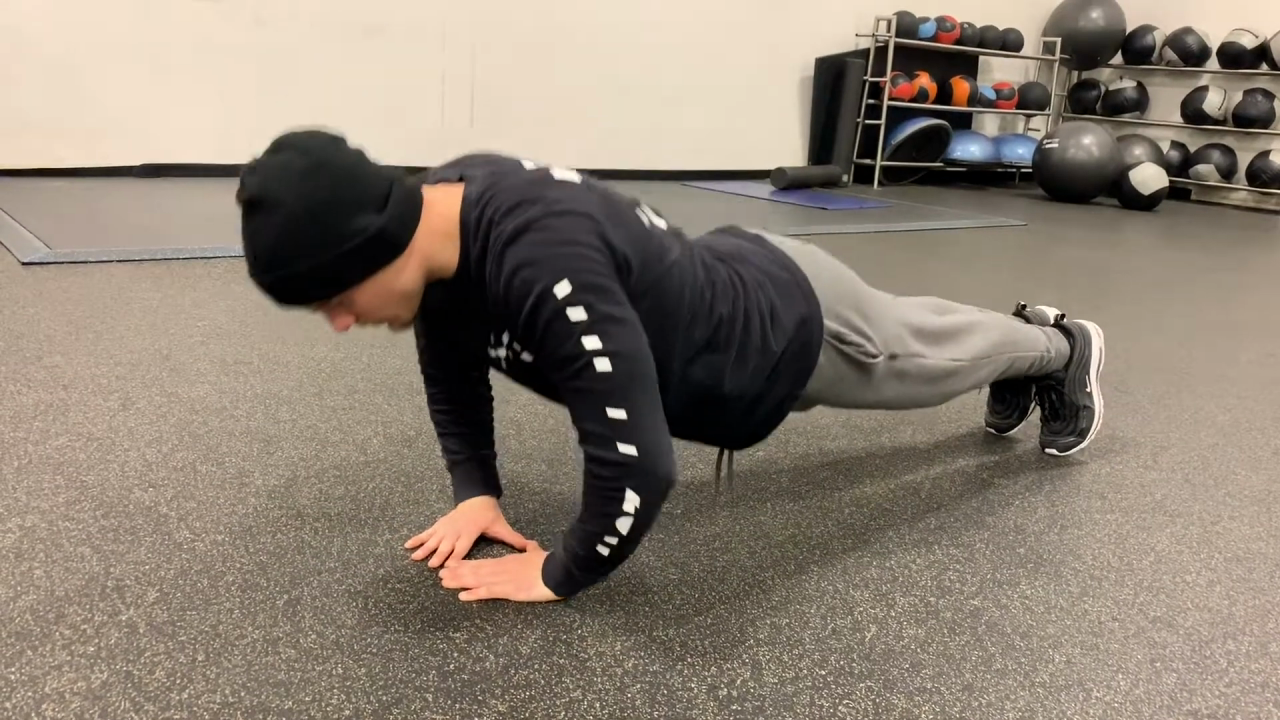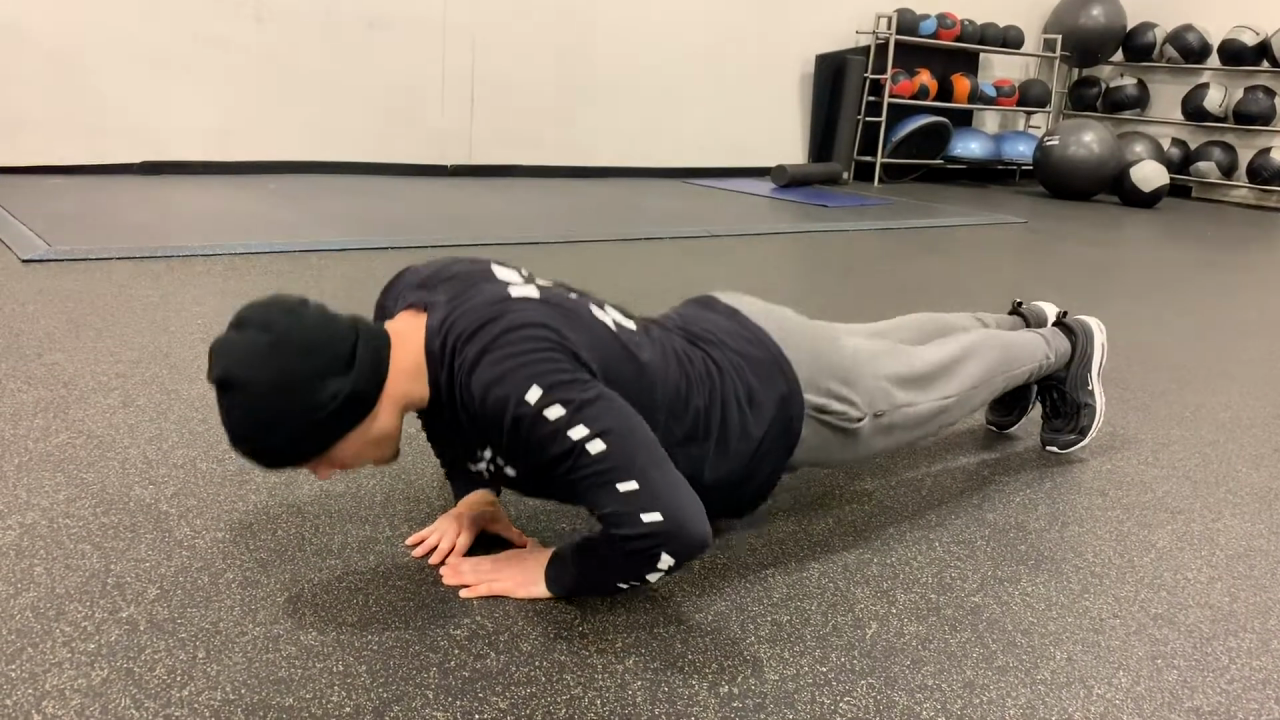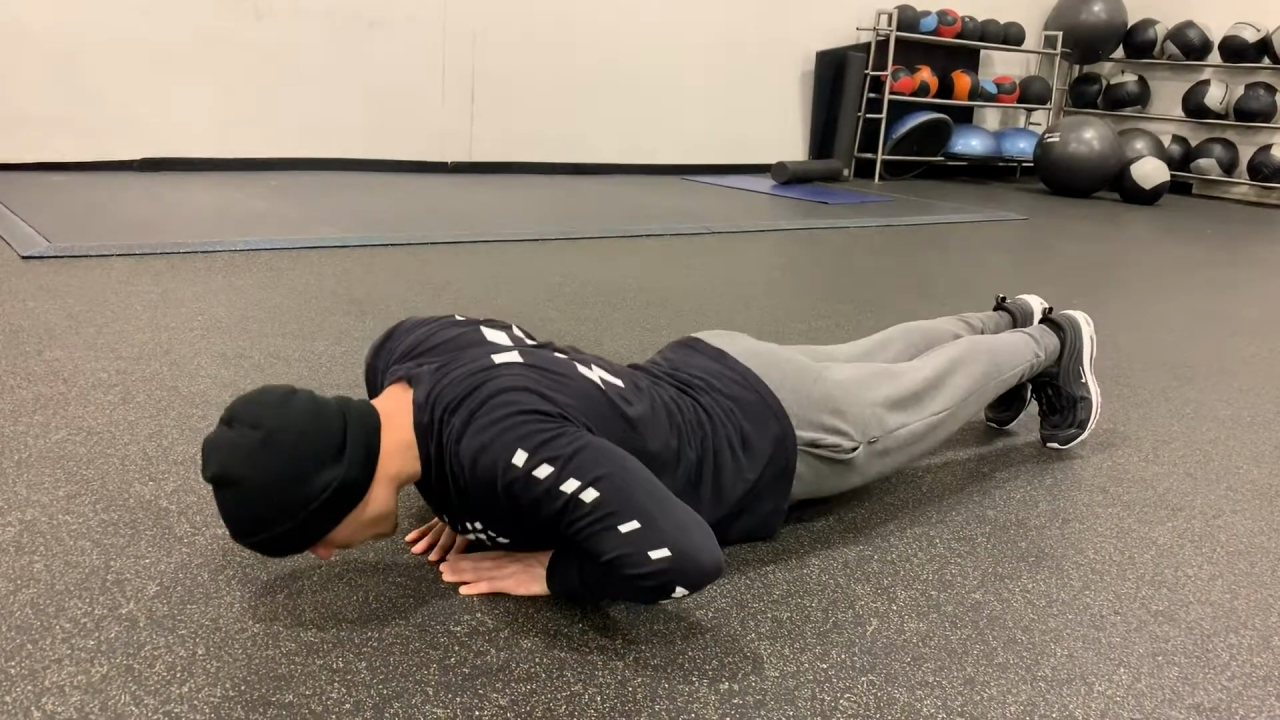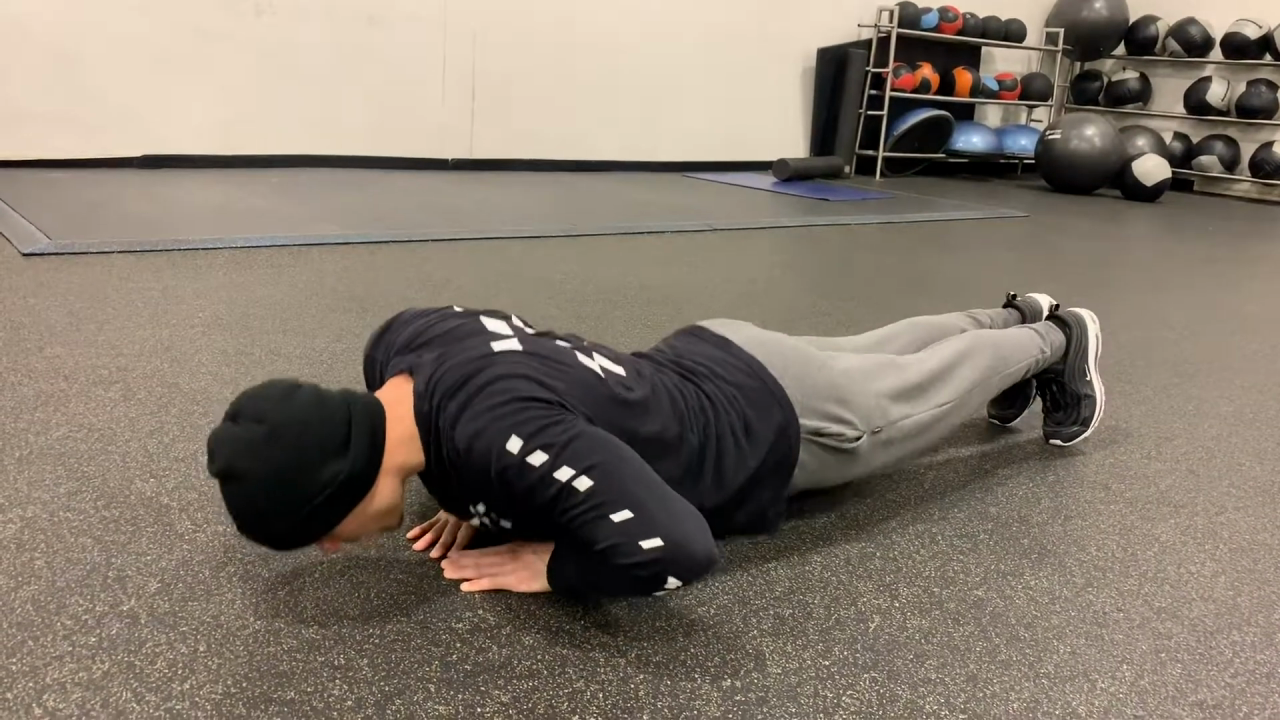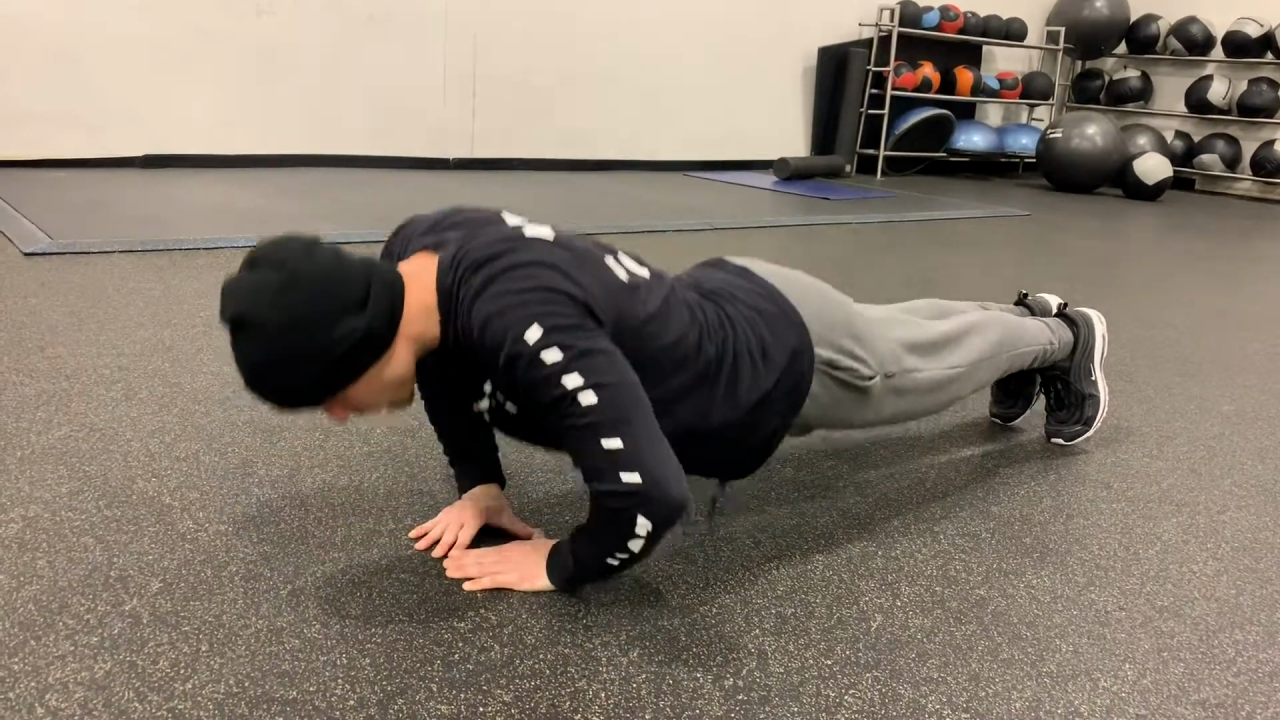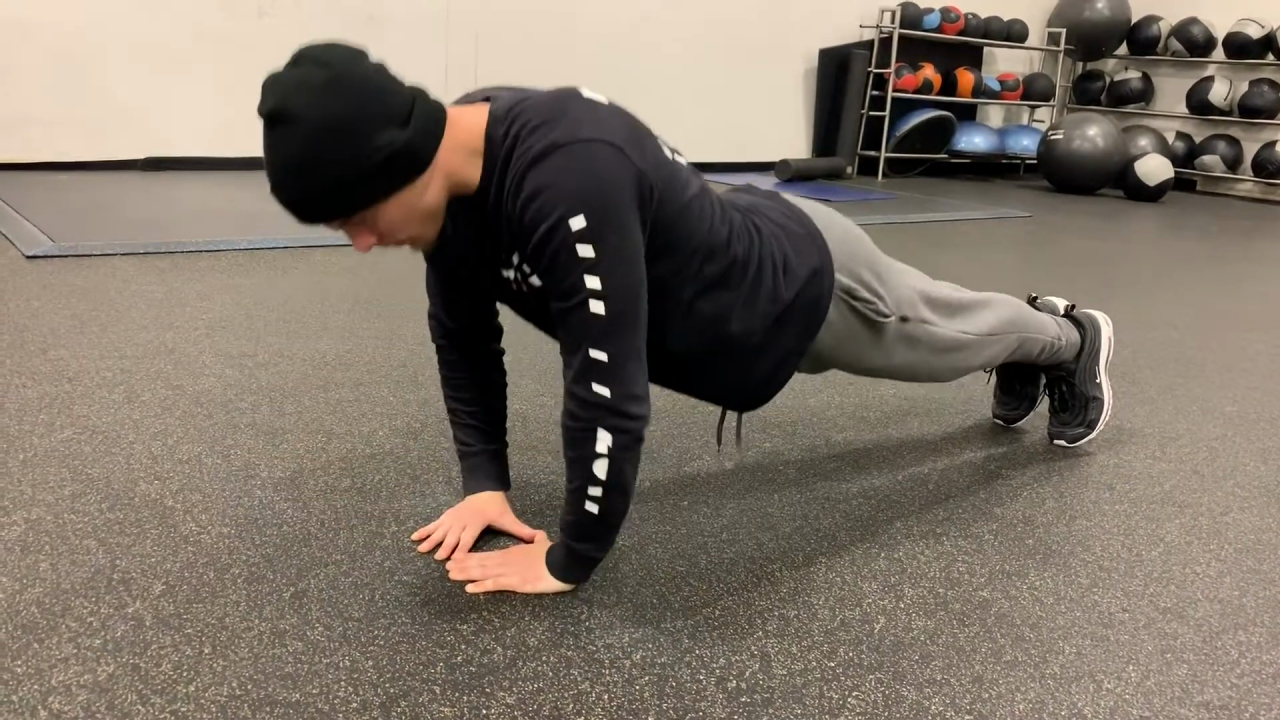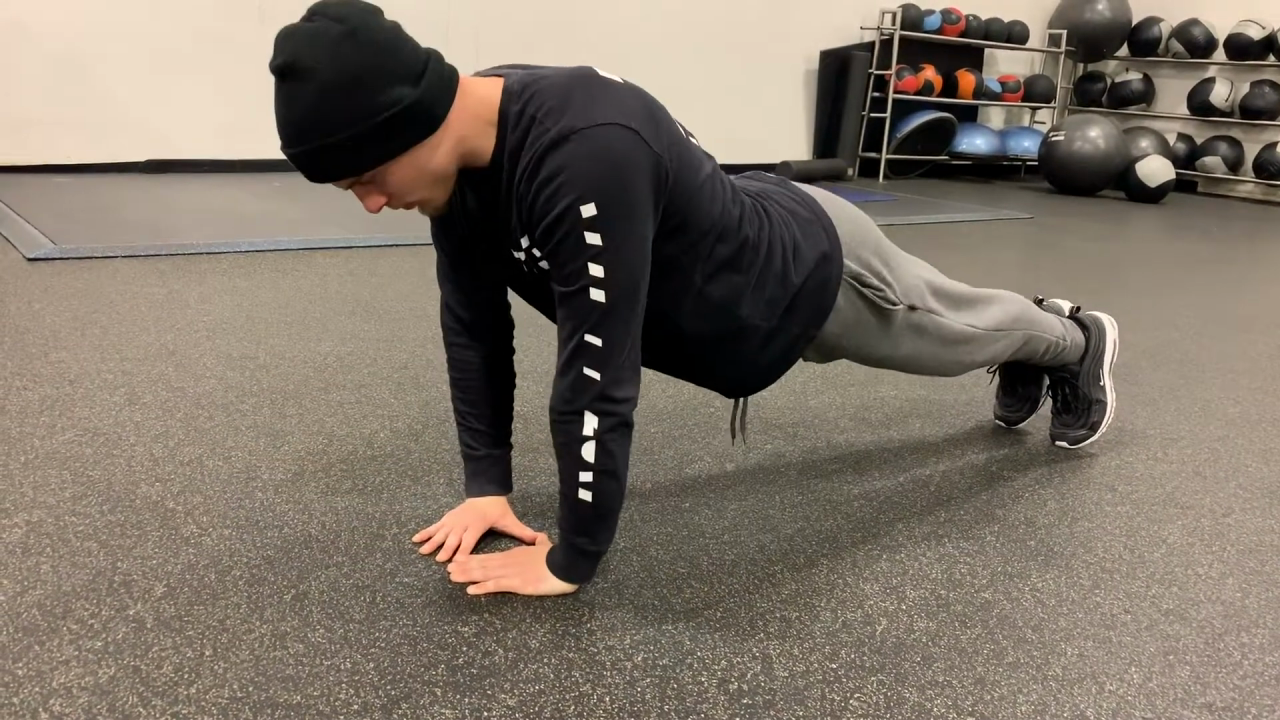
dt=0.3s
person 1, frame 1
left shoulder: (546, 261)
right shoulder: (432, 223)
left elbow: (638, 460)
right elbow: (453, 368)
left wrist: (560, 576)
right wrist: (476, 493)
left hip: (794, 327)
right hip: (729, 287)
left knee: (937, 357)
right knee: (932, 342)
left ankle: (1059, 350)
right ankle: (1025, 322)
person 1, frame 2
left shoulder: (517, 383)
right shoulder: (403, 308)
left elbow: (671, 525)
left wrist: (552, 573)
right wrist: (478, 487)
left hip: (776, 398)
right hip: (711, 339)
left knee: (925, 381)
right knee: (889, 346)
left ankle: (1060, 348)
right ankle: (1015, 326)
person 1, frame 3
left shoulder: (501, 445)
right shoulder: (397, 361)
left elbow: (684, 554)
left wrist: (548, 569)
right wrist: (478, 506)
left hip: (768, 433)
right hip: (700, 375)
left knee: (911, 397)
right knee: (872, 364)
left ankle: (1050, 343)
right ankle: (1004, 322)
person 1, frame 4
left shoulder: (499, 428)
right shoulder: (395, 355)
left elbow: (680, 545)
left wrist: (549, 564)
right wrist: (478, 500)
left hip: (773, 424)
right hip: (706, 365)
left knee: (917, 393)
right knee: (878, 355)
left ankle: (1056, 341)
right ankle: (1006, 321)
person 1, frame 5
left shoulder: (521, 320)
right shoulder: (412, 259)
left elbow: (651, 491)
right elbow: (453, 370)
left wrist: (556, 565)
right wrist: (479, 484)
left hip: (786, 354)
right hip: (718, 304)
left knee: (926, 359)
right knee: (904, 332)
left ankle: (1060, 338)
right ankle: (1021, 314)
person 1, frame 6
left shoulder: (571, 176)
right shoulder: (450, 162)
left elbow: (608, 392)
right elbow: (463, 334)
left wrist: (570, 562)
right wrist: (485, 484)
left hip: (803, 287)
right hip: (738, 263)
left knee: (948, 338)
right knee: (946, 344)
left ankle: (1069, 341)
right ankle: (1033, 323)
person 1, frame 7
left shoulder: (587, 153)
right shoulder: (462, 146)
left elbow: (597, 376)
right elbow: (474, 324)
left wrist: (571, 563)
right wrist: (486, 487)
left hip: (812, 274)
right hip: (749, 255)
left knee: (954, 329)
right knee: (948, 331)
left ankle: (1073, 343)
right ankle: (1036, 338)
